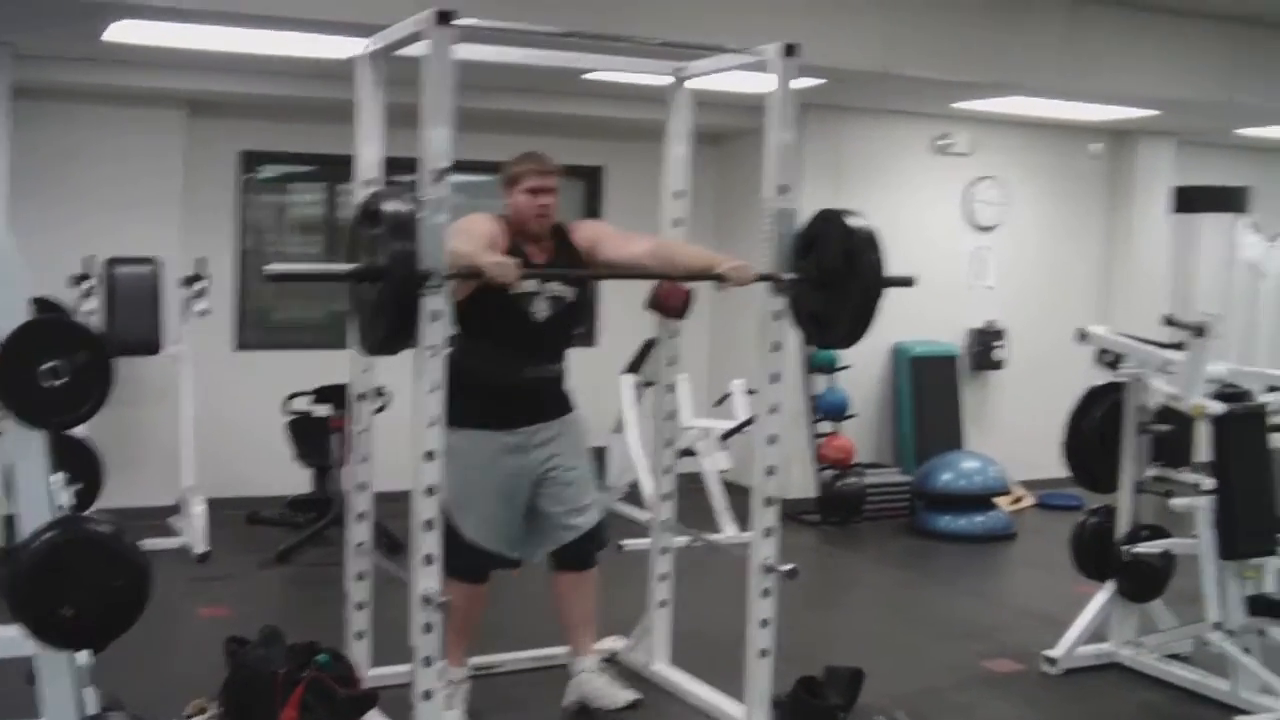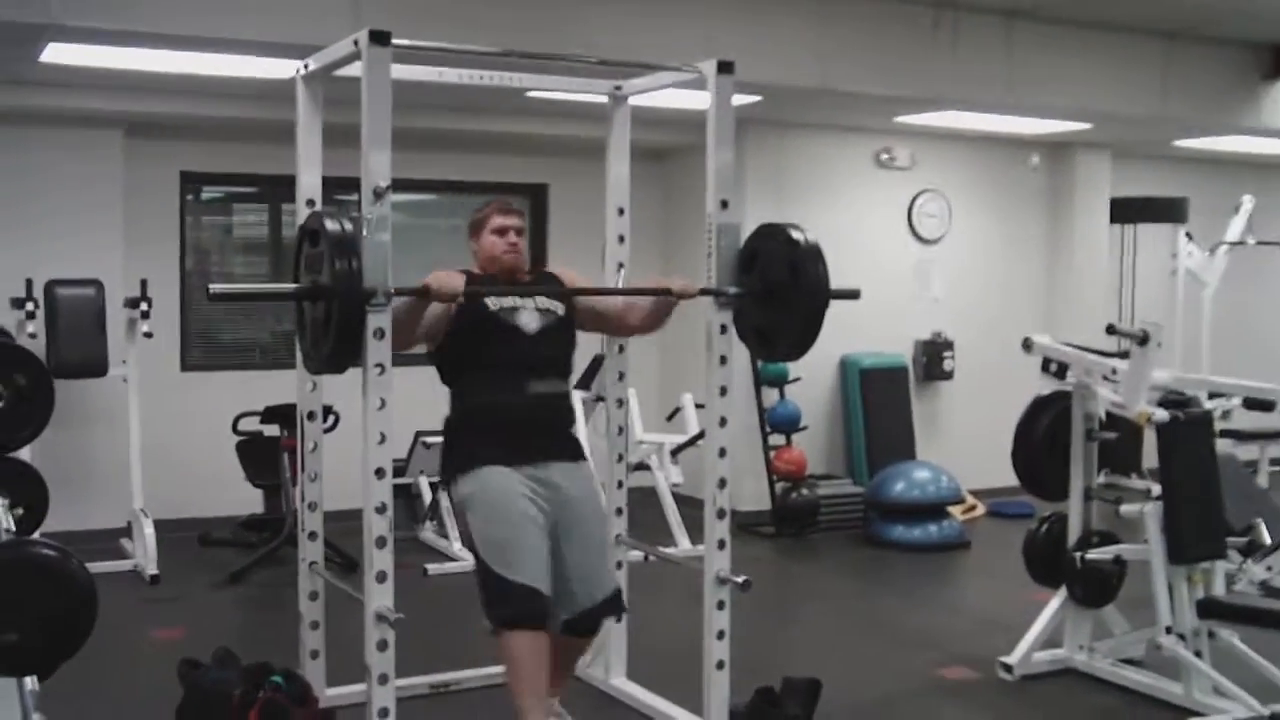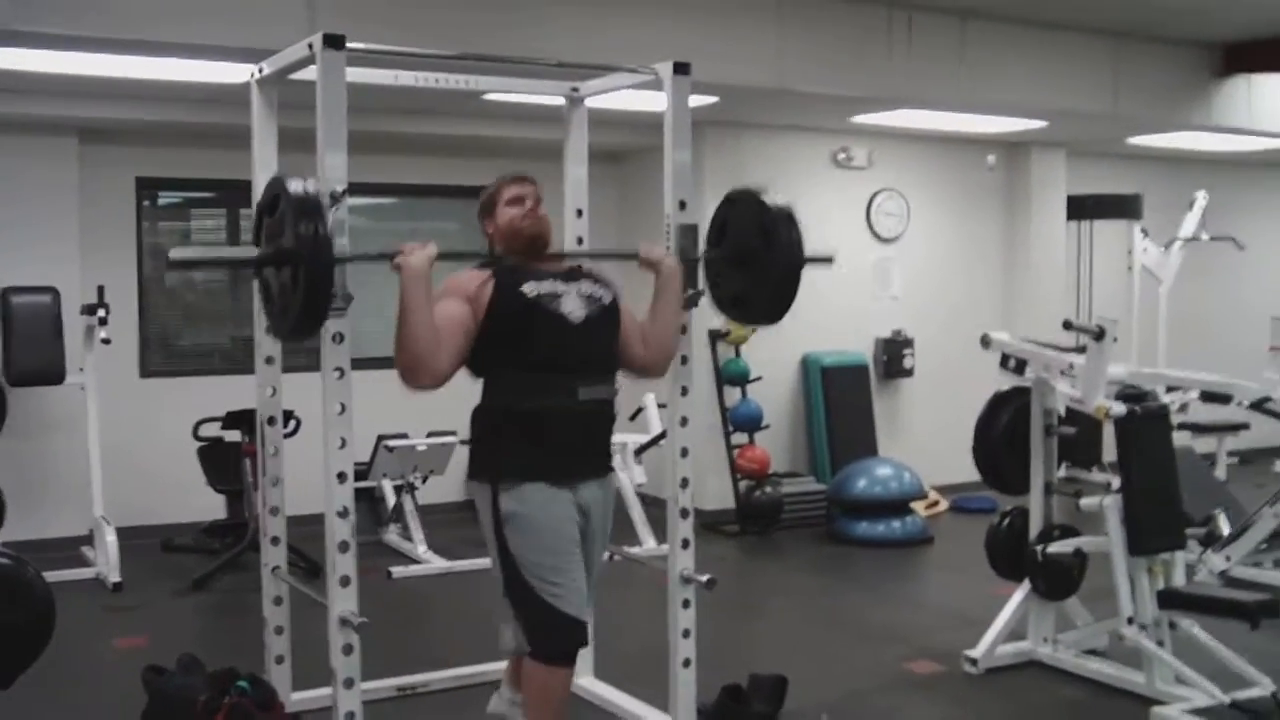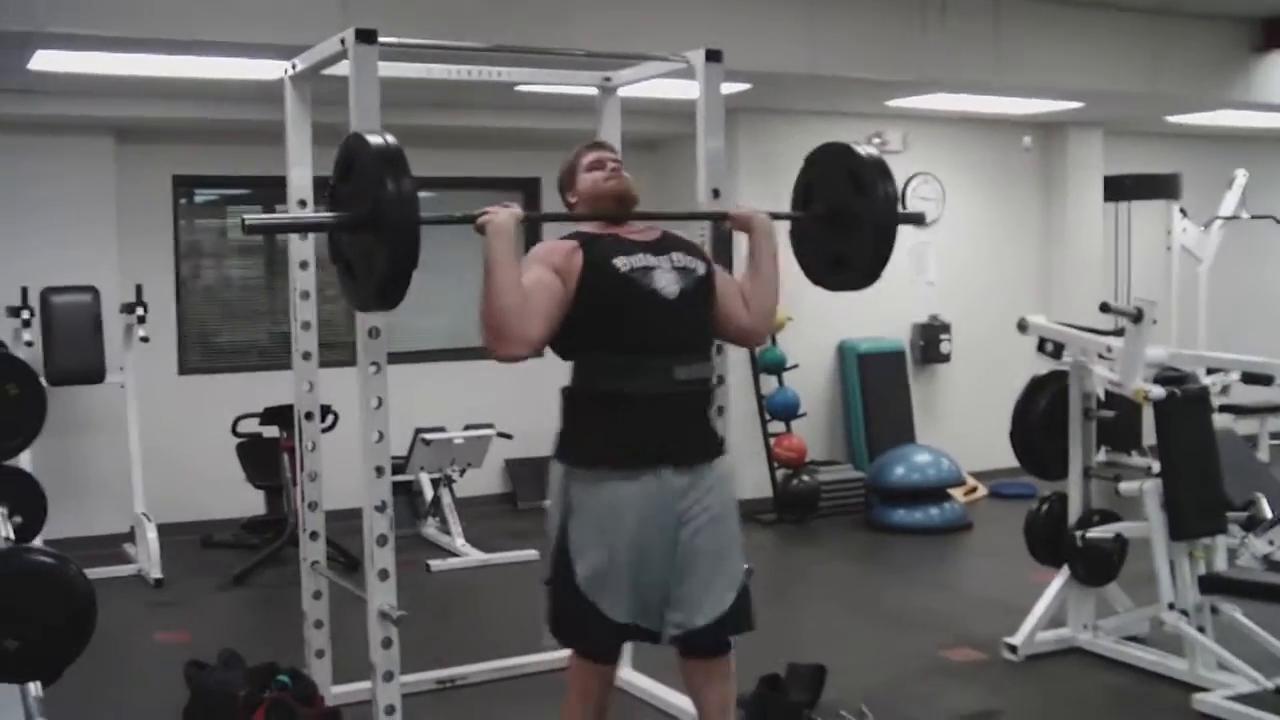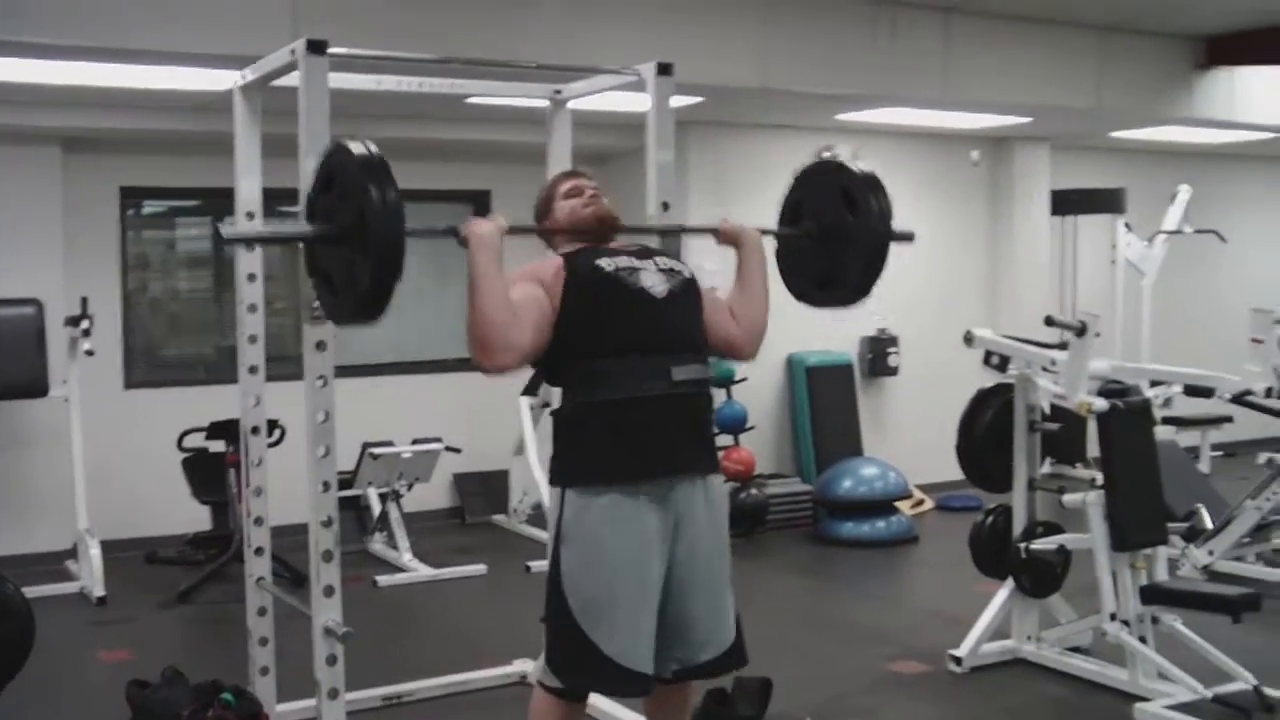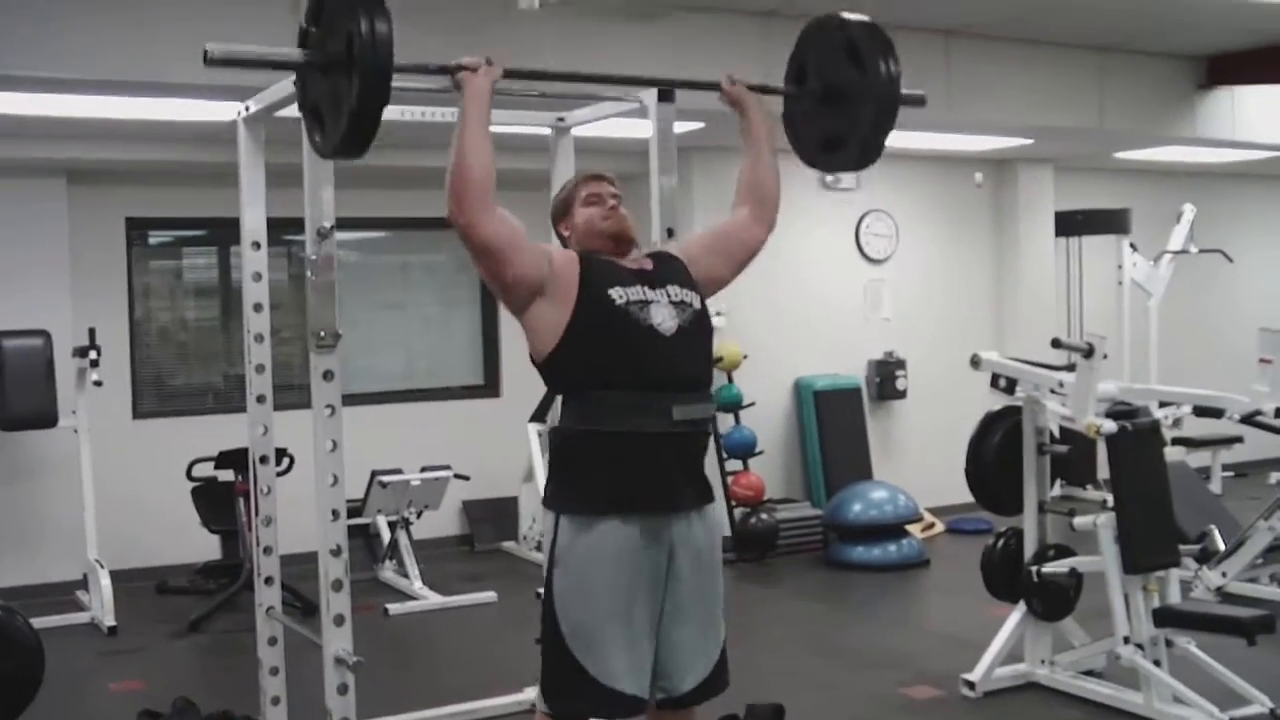
dt=0.5s
person 1, frame 1
left shoulder: (582, 239)
right shoulder: (484, 231)
left elbow: (651, 250)
right elbow: (456, 249)
left wrist: (718, 263)
right wrist: (482, 261)
left hip: (553, 419)
right hip: (480, 425)
left knee: (578, 543)
right knee: (471, 554)
left ankle: (585, 673)
person 1, frame 2
left shoulder: (559, 285)
right shoulder: (457, 291)
left elbow: (631, 316)
right elbow: (397, 337)
left wrist: (668, 296)
right wrist: (425, 298)
left hip: (563, 460)
right hip: (490, 466)
left knee: (591, 600)
right knee: (521, 601)
person 1, frame 3
left shoulder: (593, 281)
right shoulder: (478, 285)
left elbow: (652, 359)
right elbow: (422, 372)
left wrist: (668, 278)
right wrist: (415, 282)
left hip: (592, 471)
right hip: (521, 474)
left knee: (554, 615)
right knee: (555, 624)
person 1, frame 4
left shoulder: (685, 250)
right shoulder: (564, 256)
left elbow: (753, 326)
right elbow: (511, 340)
left wrist: (760, 234)
right wrist: (501, 238)
left hip: (699, 461)
right hip: (606, 467)
left knee: (711, 622)
right knee: (598, 628)
person 1, frame 5
left shoulder: (670, 268)
right shoulder: (548, 278)
left elbow: (744, 337)
right elbow: (497, 348)
left wrist: (748, 247)
right wrist: (485, 251)
left hip: (694, 478)
right hip: (603, 485)
left knee: (686, 648)
right knee: (575, 658)
person 1, frame 6
left shoulder: (682, 269)
right shoulder: (556, 281)
left elbow: (757, 212)
right elbow: (474, 215)
left wrist: (751, 111)
right wrist: (476, 101)
left hip: (687, 510)
right hip: (597, 513)
